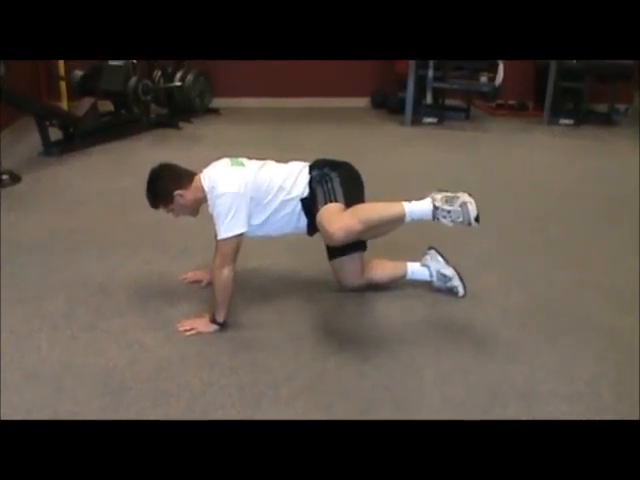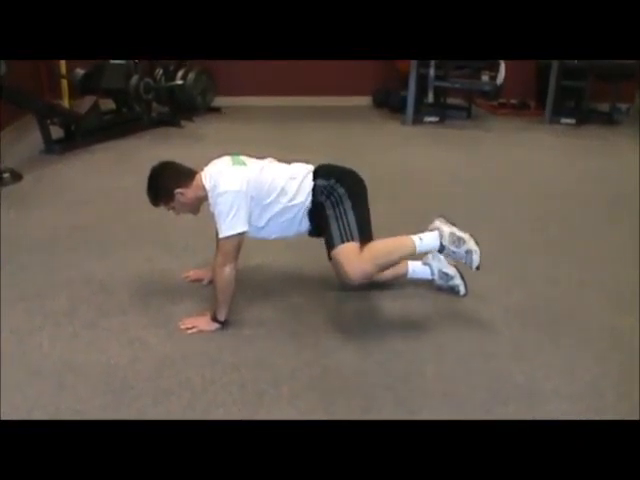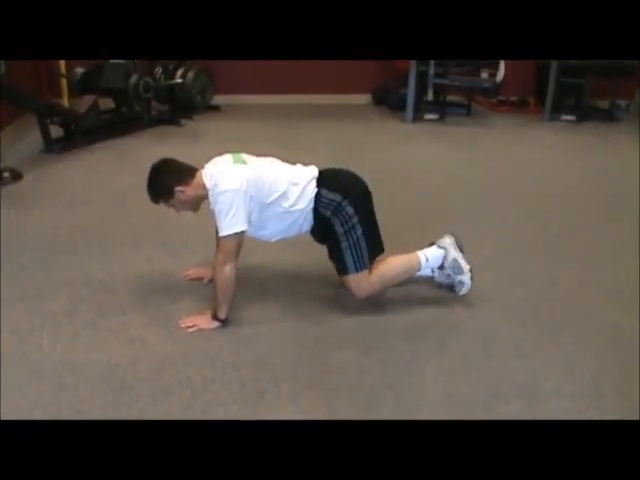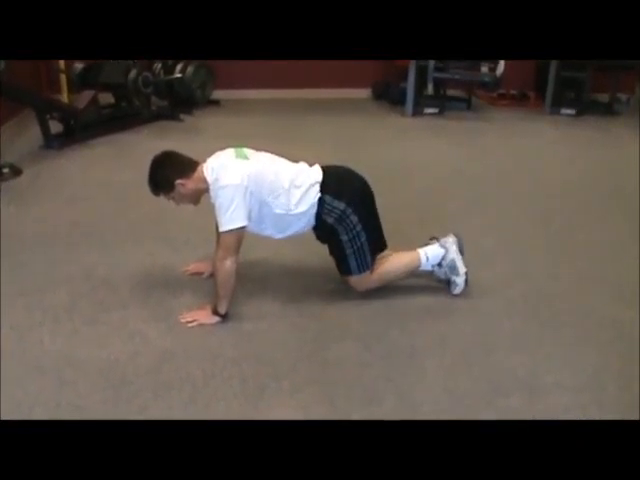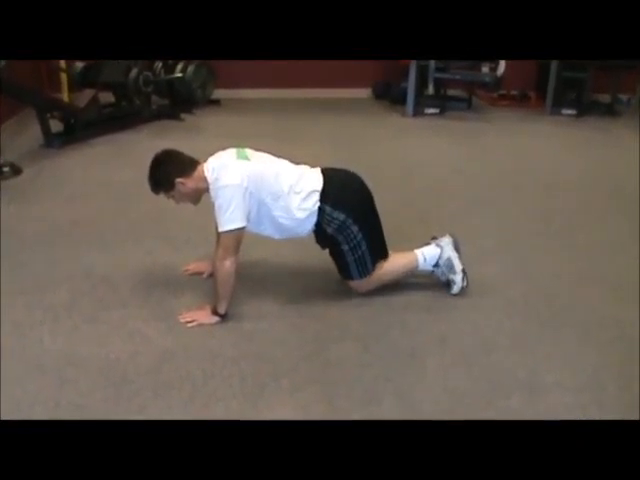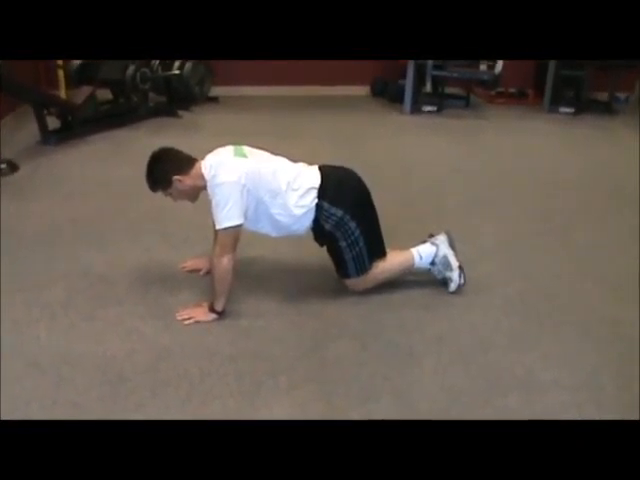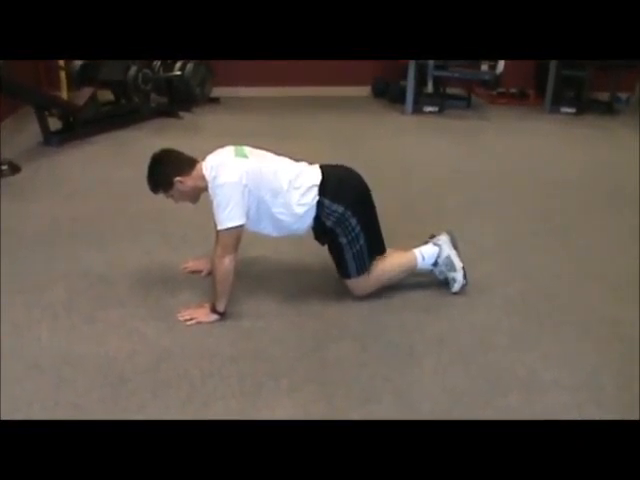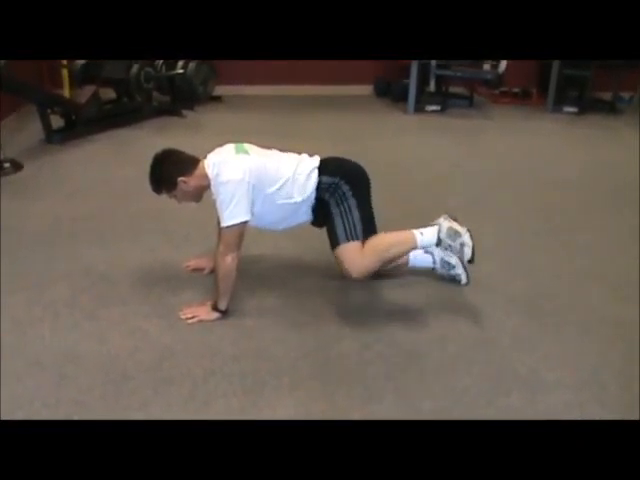
dt=0.3s
person 1, frame 1
left shoulder: (224, 193)
right shoulder: (214, 177)
left elbow: (227, 263)
left wrist: (216, 320)
right wrist: (212, 273)
left hip: (327, 179)
right hip: (317, 189)
left knee: (339, 234)
right knee: (351, 278)
left ankle: (430, 207)
right ankle: (429, 268)
person 1, frame 2
left shoulder: (225, 191)
right shoulder: (215, 174)
left elbow: (228, 261)
right elbow: (226, 244)
left wrist: (218, 318)
right wrist: (214, 271)
left hip: (331, 190)
right hip: (321, 193)
left knee: (354, 269)
right knee: (355, 276)
left ankle: (437, 239)
right ankle: (430, 268)
person 1, frame 3
left shoulder: (225, 189)
right shoulder: (215, 171)
left elbow: (228, 260)
right elbow: (225, 237)
left wrist: (217, 316)
right wrist: (214, 269)
left hip: (335, 200)
right hip: (326, 196)
left knee: (363, 287)
right knee: (357, 270)
left ankle: (438, 255)
right ankle: (435, 262)
person 1, frame 4
left shoulder: (226, 184)
right shoulder: (217, 165)
left elbow: (229, 255)
right elbow: (225, 231)
left wrist: (219, 311)
right wrist: (214, 263)
left hip: (338, 202)
right hip: (329, 190)
left knee: (363, 281)
right knee: (363, 264)
left ankle: (438, 254)
right ankle: (436, 255)
person 1, frame 5
left shoulder: (226, 184)
right shoulder: (220, 164)
left elbow: (229, 255)
right elbow: (225, 236)
left wrist: (218, 311)
right wrist: (214, 263)
left hip: (337, 207)
right hip: (331, 189)
left knee: (363, 281)
right knee: (363, 265)
left ankle: (435, 254)
right ankle: (434, 254)
person 1, frame 6
left shoulder: (224, 182)
right shoulder: (218, 162)
left elbow: (226, 252)
left wrist: (215, 308)
right wrist: (211, 260)
left hip: (334, 203)
right hip: (328, 187)
left knee: (359, 280)
right knee: (360, 265)
left ankle: (431, 253)
right ankle: (432, 253)
person 1, frame 7
left shoulder: (224, 183)
right shoulder: (217, 163)
left elbow: (228, 254)
left wrist: (217, 309)
right wrist: (213, 260)
left hip: (336, 202)
right hip: (328, 189)
left knee: (362, 284)
right knee: (358, 264)
left ankle: (434, 253)
right ankle: (433, 255)
person 1, frame 8
left shoulder: (227, 180)
right shoulder: (219, 161)
left elbow: (230, 250)
right elbow: (227, 230)
left wrist: (218, 307)
right wrist: (215, 259)
left hip: (334, 184)
right hip: (325, 183)
left knee: (357, 265)
right knee: (360, 259)
left ankle: (437, 234)
right ankle: (434, 255)
